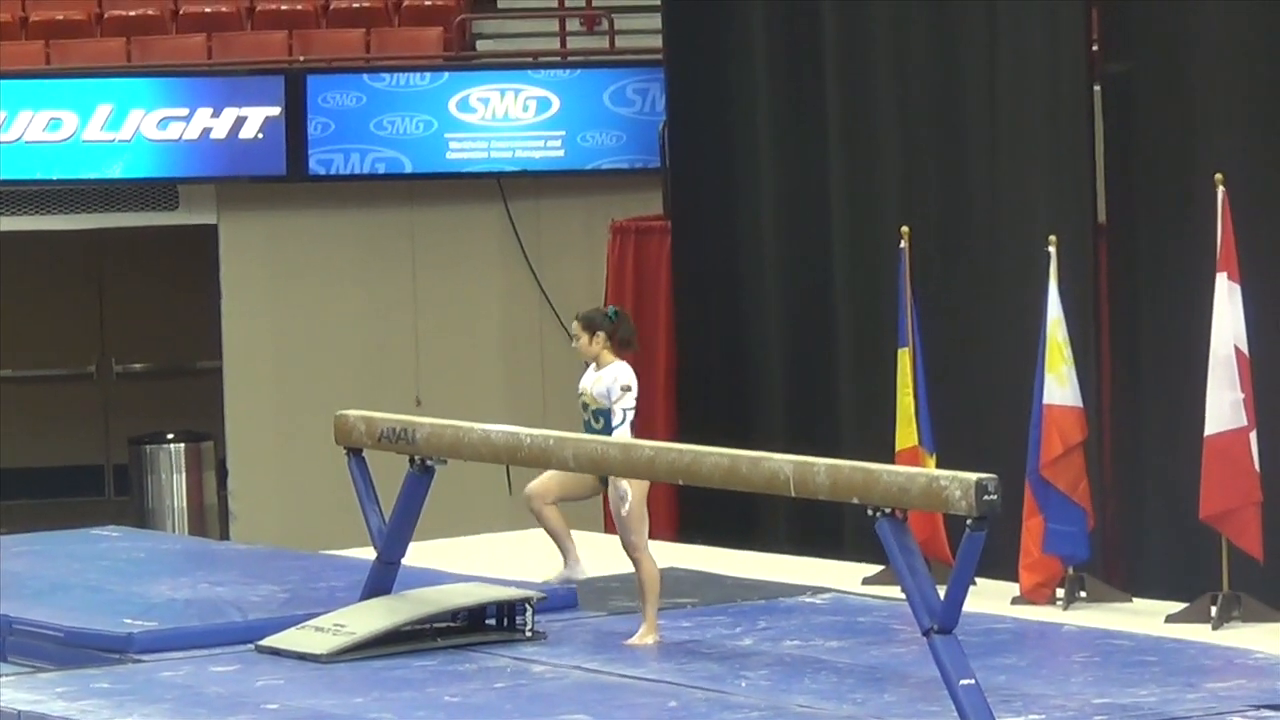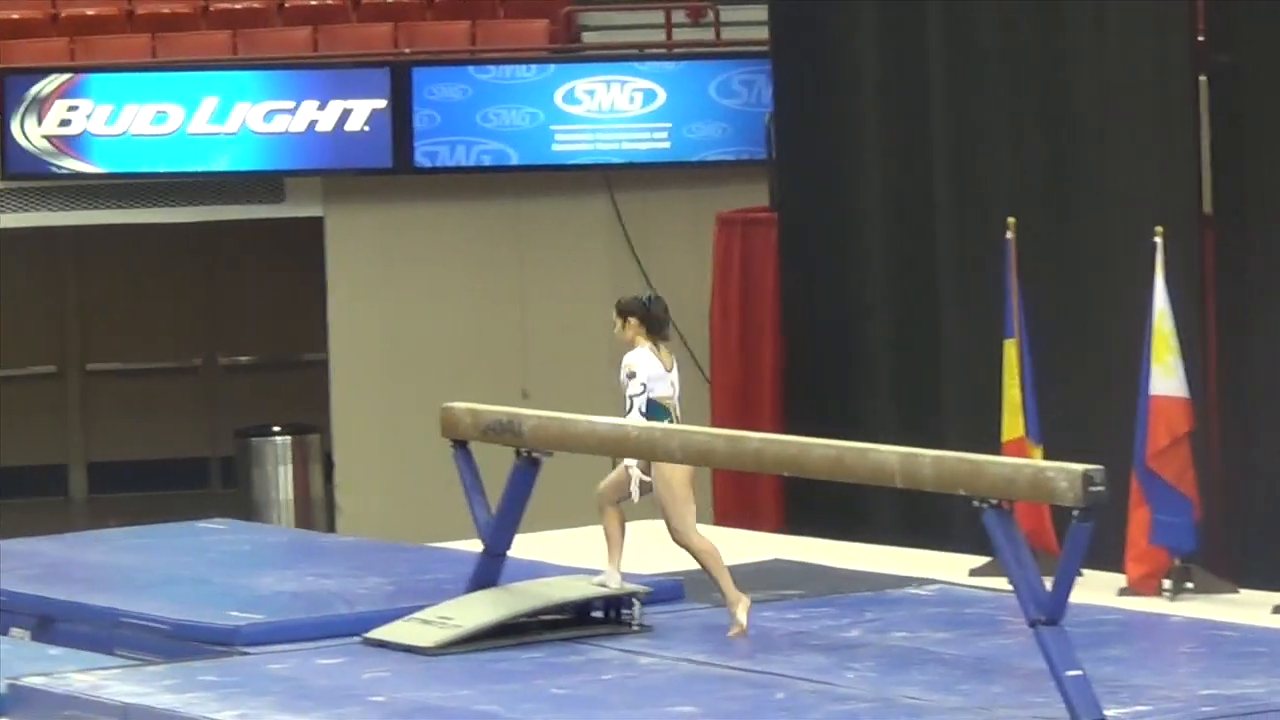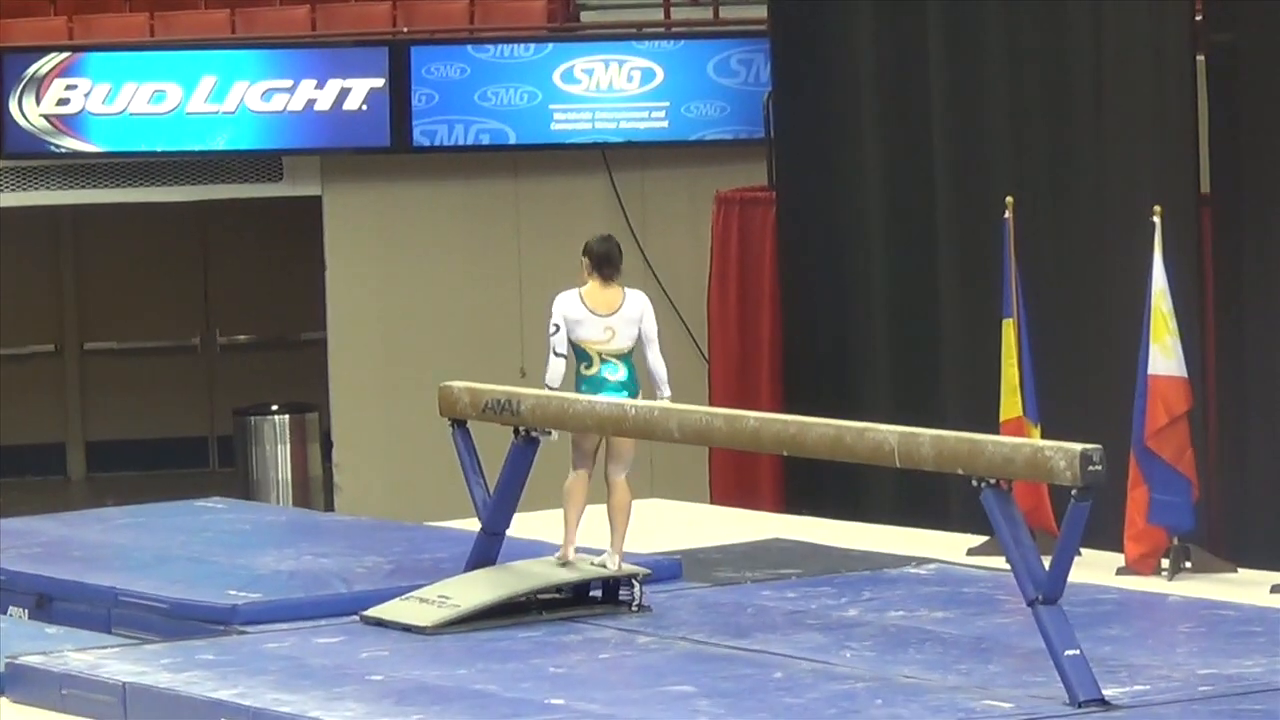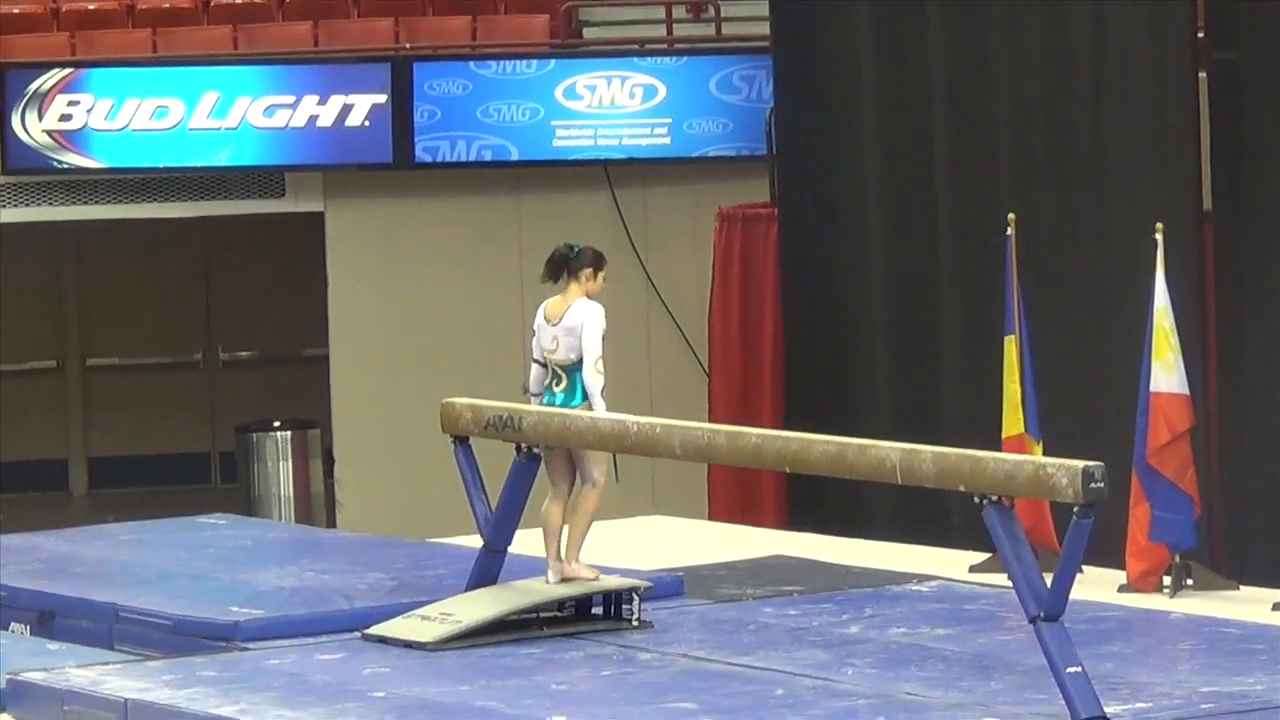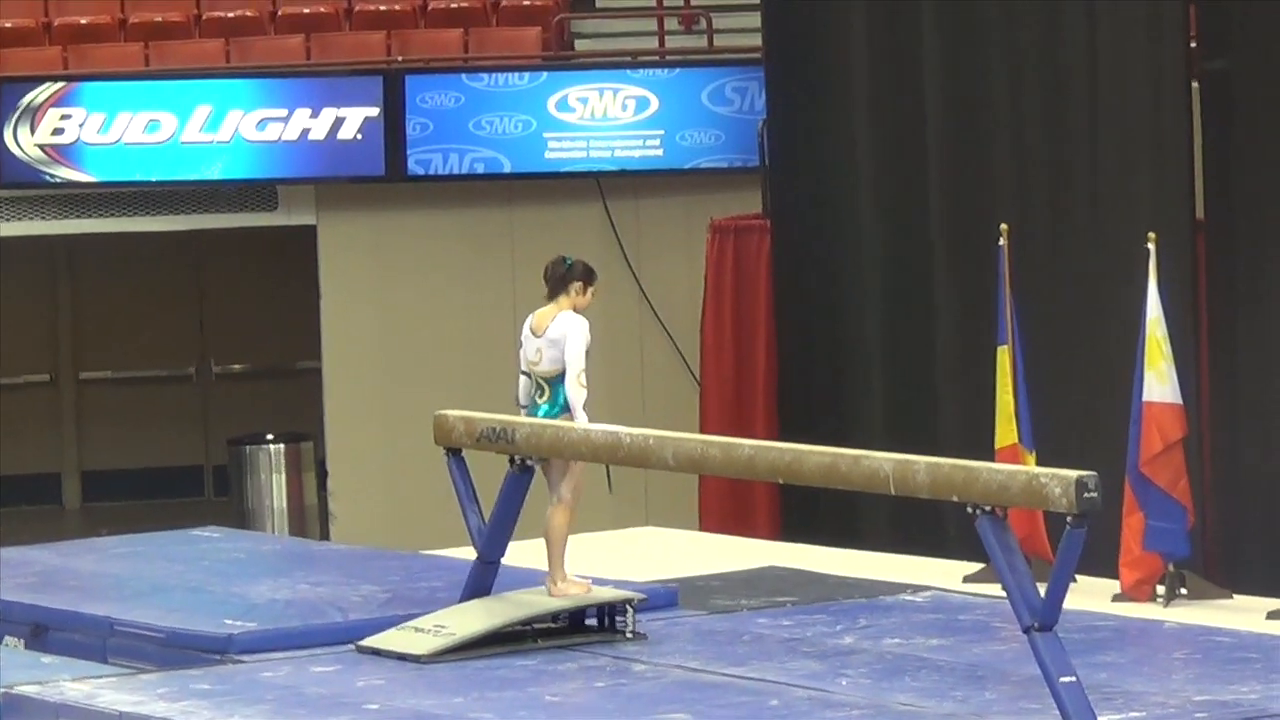
dt=0.4s
person 1, frame 1
left shoulder: (621, 375)
right shoulder: (592, 371)
left elbow: (622, 428)
left wrist: (622, 476)
right wrist: (607, 471)
left knee: (635, 547)
right knee: (537, 493)
left ankle: (650, 626)
right ankle: (572, 563)
person 1, frame 2
left shoulder: (635, 359)
right shoulder: (663, 355)
left elbow: (634, 414)
left wrist: (630, 464)
left knee: (685, 533)
right knee: (607, 494)
left ankle: (735, 598)
right ankle: (614, 573)
person 1, frame 3
left shoulder: (565, 302)
right shoulder: (638, 301)
left elbow: (557, 357)
right elbow: (653, 352)
right wrist: (664, 394)
left hip: (590, 394)
right hip: (627, 393)
left knee: (580, 470)
right knee: (618, 476)
left ankle: (568, 544)
right ankle: (615, 554)
person 1, frame 4
left shoulder: (544, 309)
right shoulder: (591, 310)
left elbow: (537, 366)
right elbow: (592, 366)
left wrist: (536, 408)
right wrist: (600, 411)
left hip: (551, 404)
right hip: (577, 405)
left knee: (559, 490)
right knee: (593, 482)
left ankle: (554, 565)
right ankle: (571, 562)
person 1, frame 5
left shoulder: (531, 321)
right shoulder: (574, 324)
left elbow: (524, 378)
right elbow: (575, 379)
right wrist: (582, 424)
left hip: (537, 414)
right hip: (560, 415)
left knee: (560, 498)
right knee: (563, 499)
left ankle: (557, 574)
right ankle: (558, 580)
